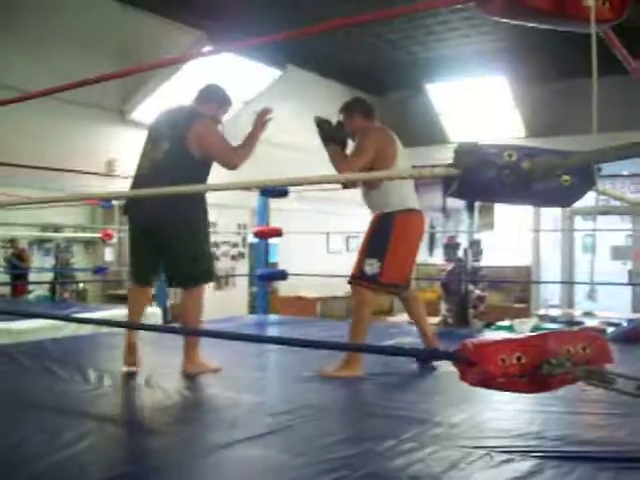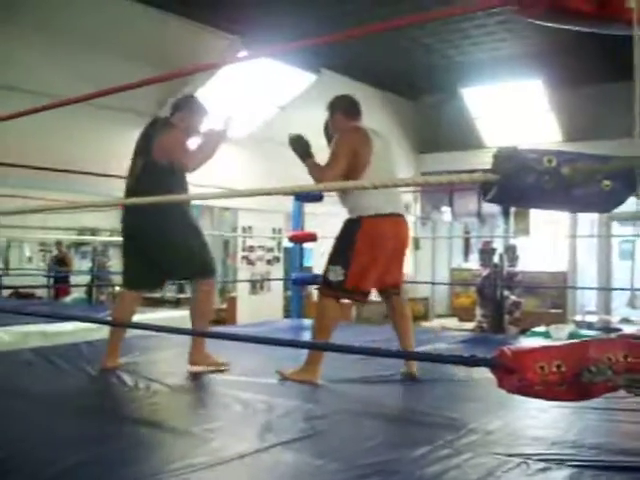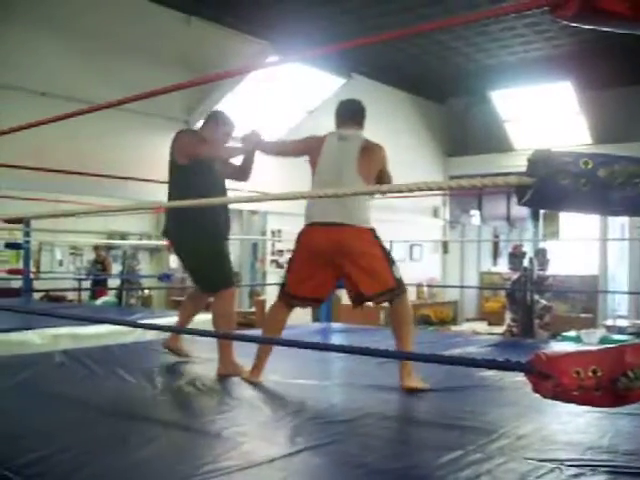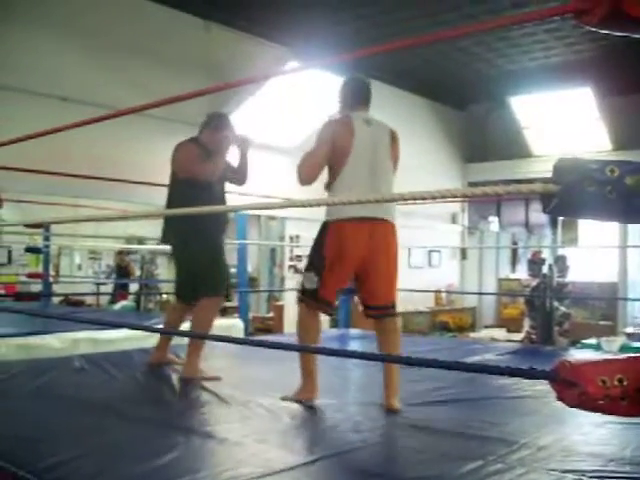
dt=0.7s
person 1, frame 1
left shoulder: (373, 134)
right shoulder: (381, 139)
left elbow: (346, 170)
left wrist: (330, 143)
right wrist: (338, 145)
left hip: (395, 218)
right hip: (407, 218)
left knee: (363, 285)
right knee: (402, 287)
left ankle: (352, 363)
right ankle: (431, 346)
person 1, frame 2
left shoulder: (348, 137)
right shoulder: (379, 139)
left elbow: (327, 178)
left wrist: (306, 156)
left hip: (369, 223)
right hip: (396, 223)
left knee: (330, 292)
right knee: (393, 294)
left ankle: (311, 368)
right ankle: (411, 363)
person 1, frame 3
left shoulder: (317, 144)
right shoulder: (375, 151)
left elbow: (273, 148)
right elbow: (386, 187)
left wrist: (254, 141)
left hip: (315, 232)
right hip: (356, 234)
left knee: (286, 300)
right knee: (398, 296)
left ankle: (256, 369)
right ankle: (408, 373)
person 1, frame 4
left shoulder: (335, 127)
right shoulder: (391, 136)
left elbow: (307, 177)
left wrist: (308, 158)
left hip: (343, 224)
right hip: (383, 227)
left knee: (310, 301)
right knee: (384, 313)
left ankle: (309, 385)
right ankle: (392, 394)
person 2, frame 1
left shoulder: (166, 118)
right shoulder: (203, 126)
right elbow: (232, 160)
left wrist: (213, 141)
right wrist: (257, 130)
left hip: (143, 208)
right hip: (179, 213)
left knee: (141, 279)
right knee: (193, 284)
left ankle: (131, 342)
right ankle: (191, 358)
person 2, frame 2
left shoulder: (155, 130)
right shoulder: (171, 134)
right elbow: (188, 163)
left wrist: (206, 141)
right wrist: (215, 141)
left hip: (138, 220)
right hip: (168, 221)
left knee: (133, 288)
right knee: (204, 278)
left ankle: (111, 355)
right ankle: (198, 353)
person 2, frame 3
left shoulder: (213, 159)
right shoulder: (186, 139)
left elbow: (241, 175)
right elbow: (215, 152)
left wrist: (249, 151)
right wrist: (246, 146)
left hip: (205, 227)
right hip: (193, 228)
left knee: (207, 286)
right knee: (224, 288)
left ankle: (175, 338)
right ankle: (227, 362)
person 2, frame 4
left shoulder: (212, 155)
right shoulder: (187, 149)
left elbow: (240, 179)
right elbow: (208, 174)
left wrist: (243, 153)
right wrist: (225, 149)
left hip: (205, 235)
right hip: (193, 235)
left knee: (187, 297)
right knee: (213, 295)
left ankle: (161, 351)
right ankle: (191, 364)
